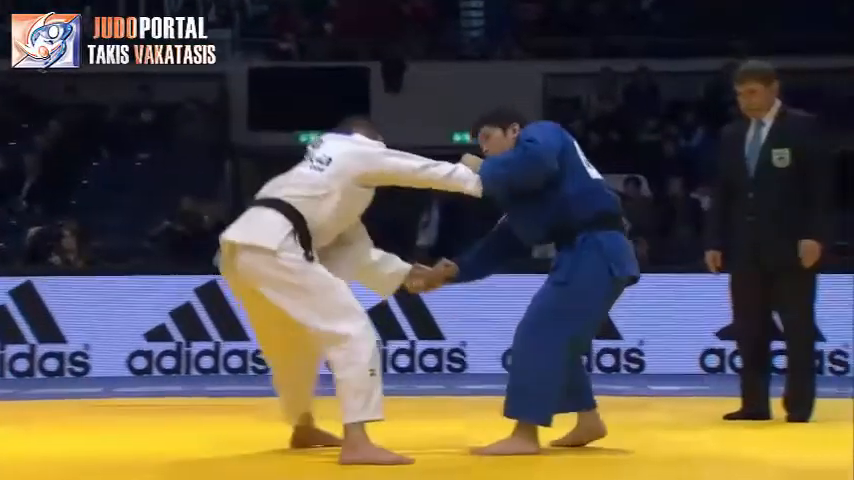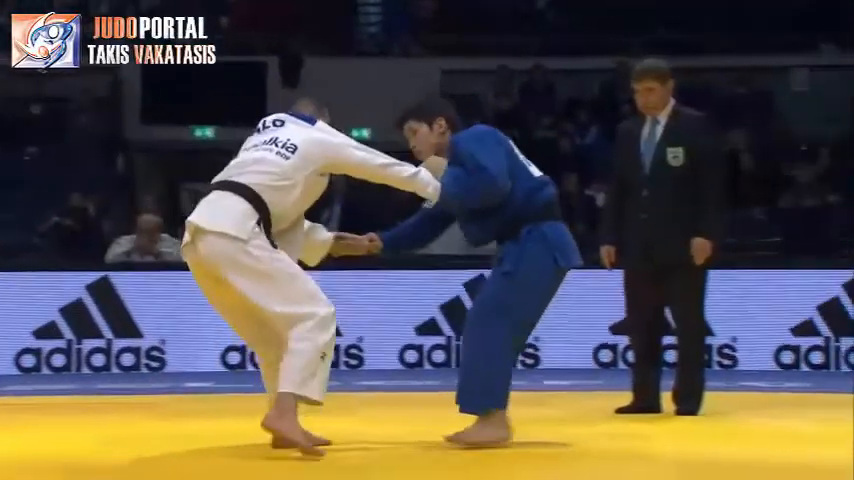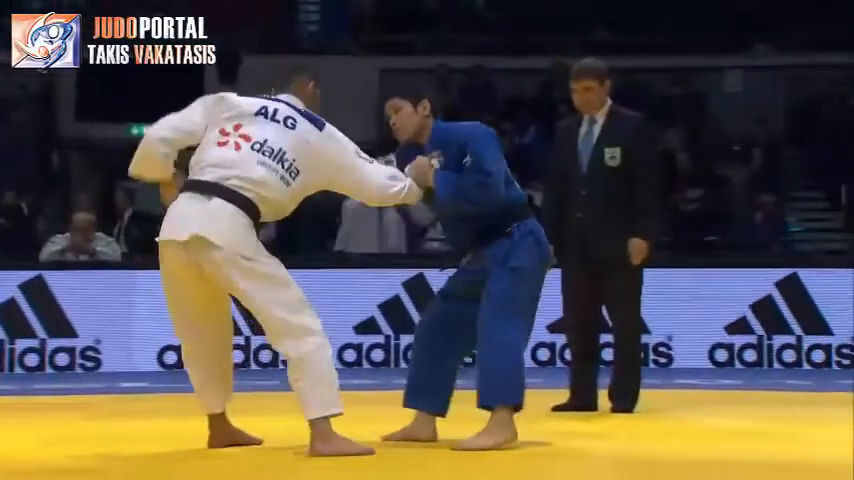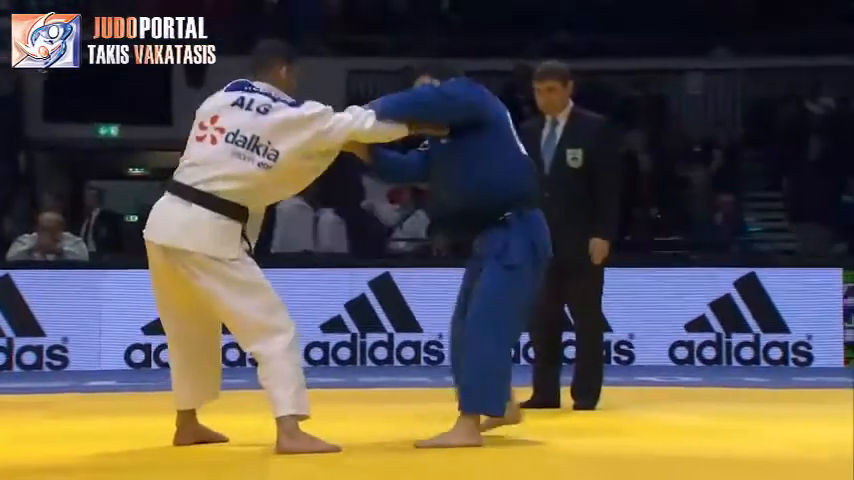
dt=0.4s
person 1, frame 1
left shoulder: (327, 171)
right shoulder: (360, 151)
left elbow: (355, 251)
right elbow: (425, 170)
left wrist: (407, 274)
right wrist: (480, 180)
left hip: (242, 245)
right hip: (270, 246)
left knee: (291, 342)
right knee: (352, 332)
left ankle: (304, 428)
right ankle: (355, 443)
person 1, frame 2
left shoulder: (263, 136)
right shoulder: (319, 136)
left elbow: (287, 221)
right elbow: (383, 166)
left wrist: (332, 242)
right wrist: (437, 185)
left hip: (201, 231)
right hip: (233, 231)
left knee: (269, 331)
right knee: (313, 316)
left ankle: (285, 426)
right ankle: (284, 417)
person 1, frame 3
left shoulder: (230, 104)
right shoulder: (323, 140)
left elbow: (156, 139)
right elbow: (377, 186)
left wrist: (166, 176)
right wrist: (414, 187)
left hip: (177, 223)
right hip: (228, 233)
left knee: (202, 333)
right knee: (299, 328)
left ankle: (219, 427)
right ankle: (323, 435)
person 1, frame 4
left shoulder: (221, 98)
right shoulder: (292, 116)
right elbow: (359, 125)
right wrist: (407, 123)
left hip: (165, 222)
right hip: (205, 233)
left knee: (193, 332)
right knee: (271, 326)
left ankle: (188, 425)
right ankle: (290, 431)
person 2, frame 1
left shoulder: (540, 135)
right shoulder: (517, 183)
left elbow: (533, 163)
right elbow: (502, 244)
left wrist: (485, 170)
right wrist: (455, 269)
left hip: (595, 251)
right hip: (593, 252)
left knee: (539, 336)
right knee: (558, 339)
left ankle: (524, 436)
right ankle: (588, 421)
person 2, frame 2
left shoulder: (478, 140)
right shoulder: (454, 168)
left elbow: (492, 187)
right elbow: (431, 221)
left wrist: (445, 176)
right wrist: (382, 241)
left hip: (539, 242)
right hip: (523, 245)
left knee: (485, 329)
right knee: (483, 331)
left ankle: (494, 422)
right ankle: (488, 423)
person 2, frame 3
left shoulder: (471, 137)
right shoulder: (416, 152)
left elbow: (487, 192)
left wrist: (435, 181)
left hip: (516, 244)
right hip: (481, 252)
left knee: (498, 328)
right knee: (437, 330)
left ankle: (501, 425)
right ankle: (423, 422)
person 2, frame 4
left shoulder: (474, 100)
right shoulder: (443, 141)
left elbow: (426, 101)
right elbow: (407, 168)
left wrist: (379, 110)
right wrist: (365, 151)
left hip: (516, 231)
right hip: (496, 234)
left knee: (486, 325)
right knee: (470, 325)
left ankle: (467, 426)
right ankle: (502, 407)
person 3, frame 1
left shoulder: (802, 127)
right shoulder: (731, 134)
left elbow: (820, 186)
right elbow: (722, 192)
left wrist: (814, 235)
right wrist: (714, 241)
left hip: (790, 246)
right hip: (745, 247)
left knee: (798, 327)
right knee: (749, 329)
left ankle: (799, 404)
right ankle: (754, 403)
person 3, frame 2
left shoulder: (696, 126)
right shoulder: (627, 131)
left elbow: (711, 185)
right elbow: (617, 188)
left wrist: (705, 233)
right wrist: (609, 236)
left hip: (681, 242)
right hip: (637, 243)
left knee: (688, 323)
right knee: (641, 323)
left ankle: (688, 398)
right ankle: (645, 396)
person 3, frame 3
left shoulder: (633, 127)
right shoulder: (565, 131)
left elbow: (647, 185)
right elbow: (555, 187)
left wrist: (642, 233)
right wrist: (548, 234)
left hip: (618, 241)
right hip: (575, 242)
left knee: (625, 321)
right knee: (579, 322)
left ankle: (623, 396)
right ankle: (582, 395)
person 3, frame 4
left shoulder: (595, 128)
right shoulder: (527, 131)
left elbow: (609, 186)
left wrist: (603, 233)
left hip: (581, 241)
left knee: (587, 320)
right knee: (542, 320)
left ankle: (586, 393)
right ankle: (545, 391)
